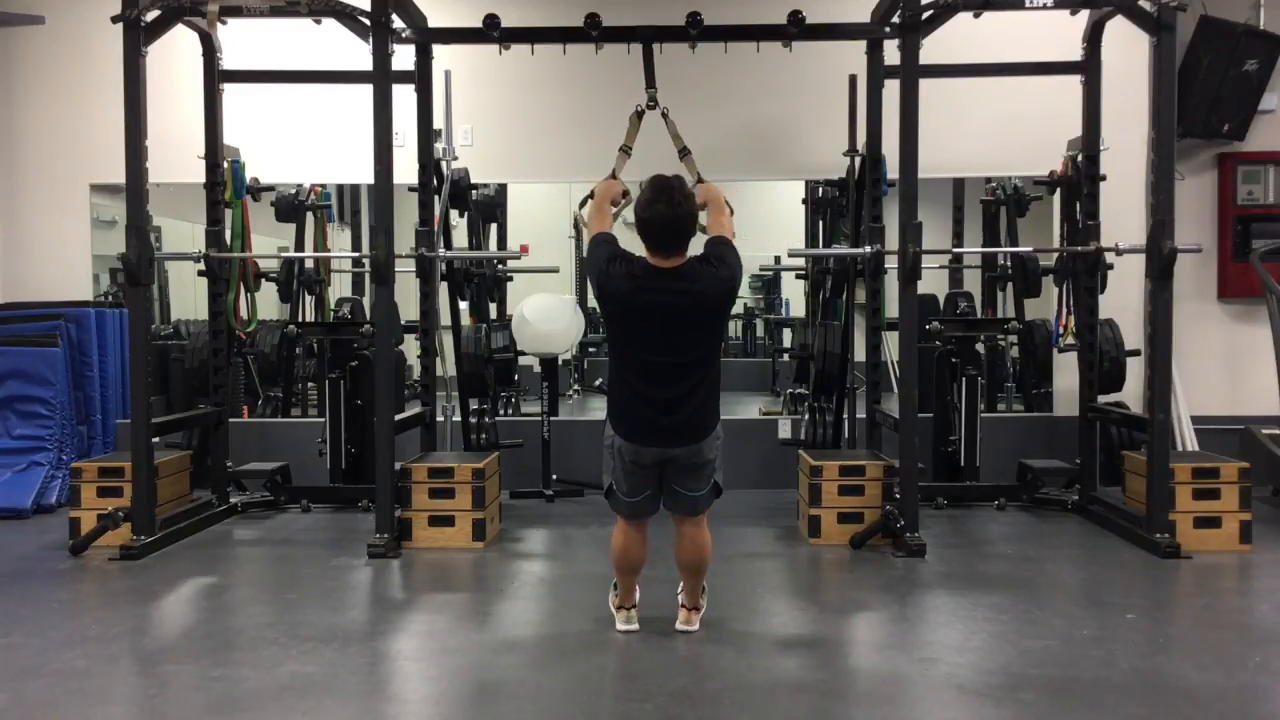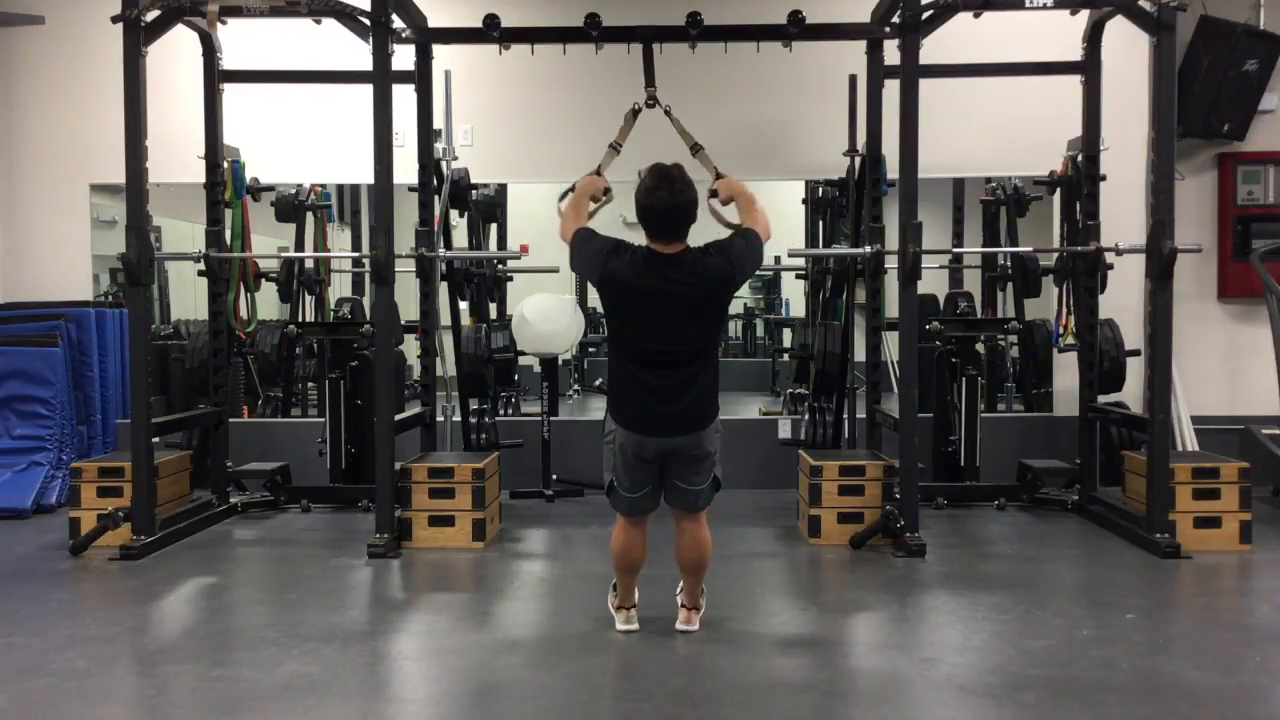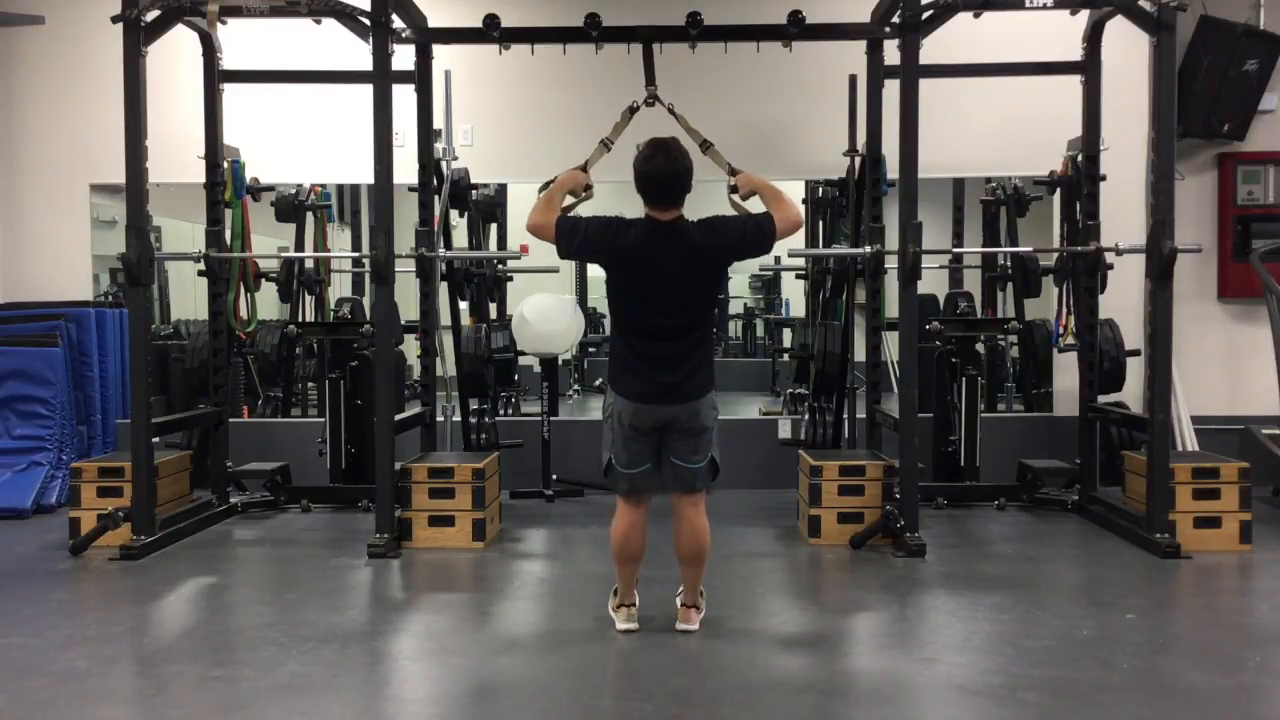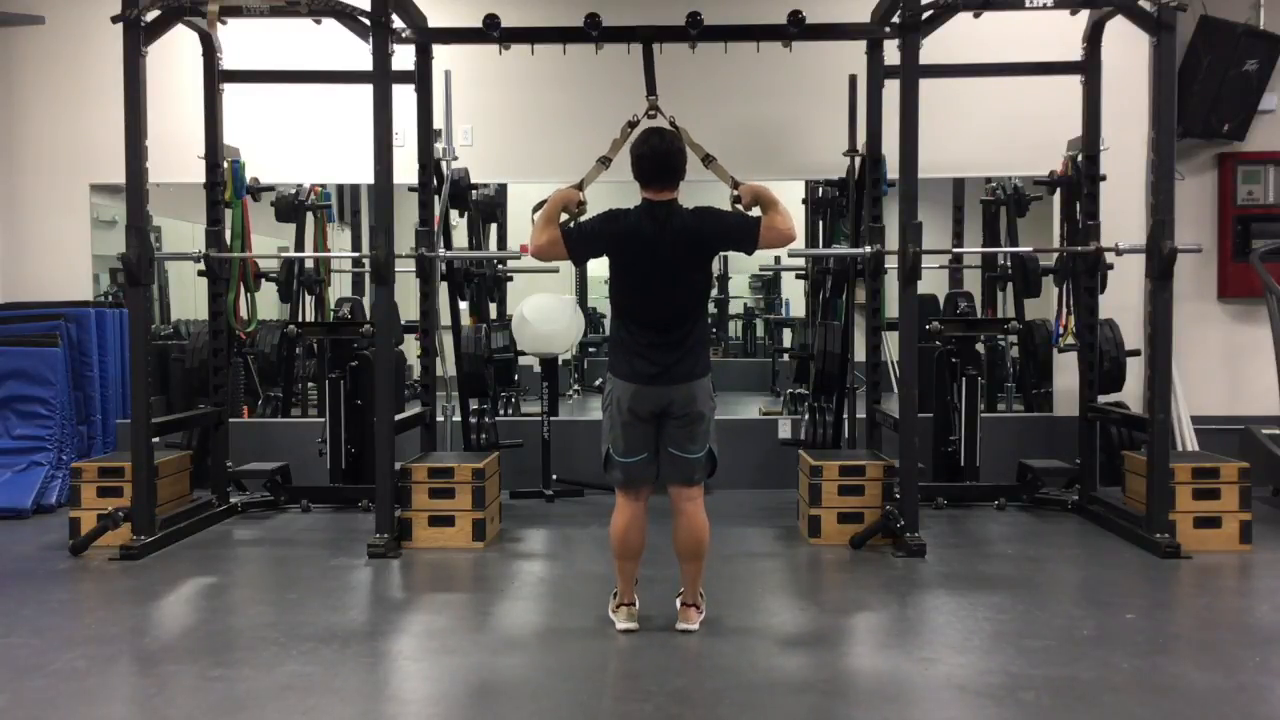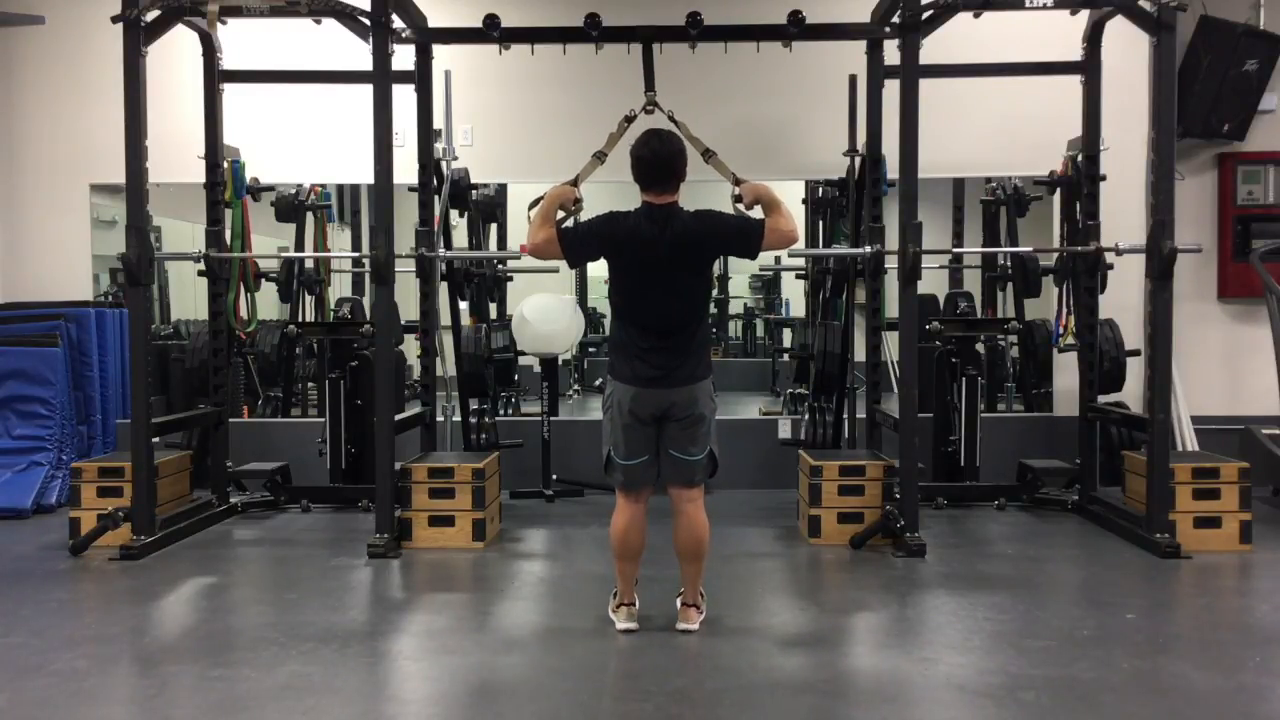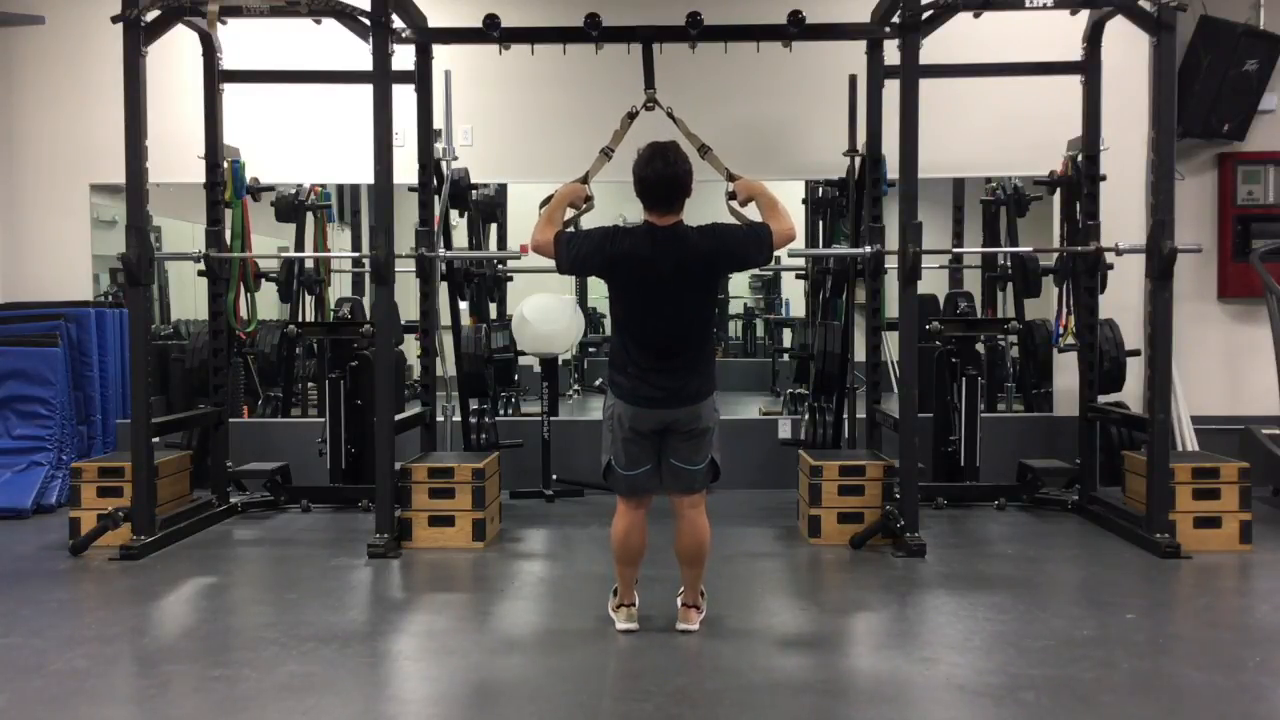
dt=0.4s
person 1, frame 1
left shoulder: (614, 279)
right shoulder: (717, 281)
left elbow: (598, 224)
right elbow: (721, 223)
left wrist: (605, 193)
right wrist: (711, 196)
left hip: (630, 432)
right hip: (696, 432)
left knee: (631, 521)
right knee: (692, 521)
left ankle: (625, 605)
right ankle: (691, 606)
person 1, frame 2
left shoulder: (613, 266)
right shoulder: (719, 268)
left elbow: (571, 227)
right elbow: (758, 226)
left wrist: (586, 190)
right wrist: (737, 191)
left hip: (631, 424)
right hip: (696, 424)
left knee: (631, 519)
right knee: (692, 518)
left ankle: (624, 604)
right ankle: (691, 606)
person 1, frame 3
left shoulder: (614, 239)
right shoulder: (714, 239)
left elbow: (538, 221)
right elbow: (791, 217)
left wrist: (564, 182)
right wrist: (758, 184)
left hip: (631, 396)
right hip: (692, 397)
left knee: (631, 502)
right knee: (690, 502)
left ankle: (625, 603)
right ankle: (691, 604)
person 1, frame 4
left shoulder: (616, 226)
right shoulder: (705, 224)
left elbow: (541, 246)
right elbow: (784, 231)
left wrist: (558, 202)
right wrist: (761, 194)
left hip: (630, 382)
right hip: (689, 383)
left knee: (630, 496)
right knee: (688, 496)
left ankle: (625, 603)
right ankle: (691, 603)
person 1, frame 5
left shoulder: (614, 229)
right shoulder: (707, 228)
left elbow: (538, 243)
right elbow: (786, 232)
left wrist: (553, 199)
right wrist: (764, 194)
left hip: (630, 384)
right hip: (690, 384)
left knee: (630, 497)
right knee: (689, 497)
left ankle: (625, 603)
right ankle: (691, 604)
person 1, frame 6
left shoulder: (614, 248)
right shoulder: (713, 246)
left elbow: (542, 240)
right elbow: (784, 231)
left wrist: (565, 195)
right wrist: (756, 190)
left hip: (631, 398)
right hip: (693, 399)
left knee: (631, 503)
right knee: (690, 504)
left ankle: (625, 603)
right ankle: (691, 604)
